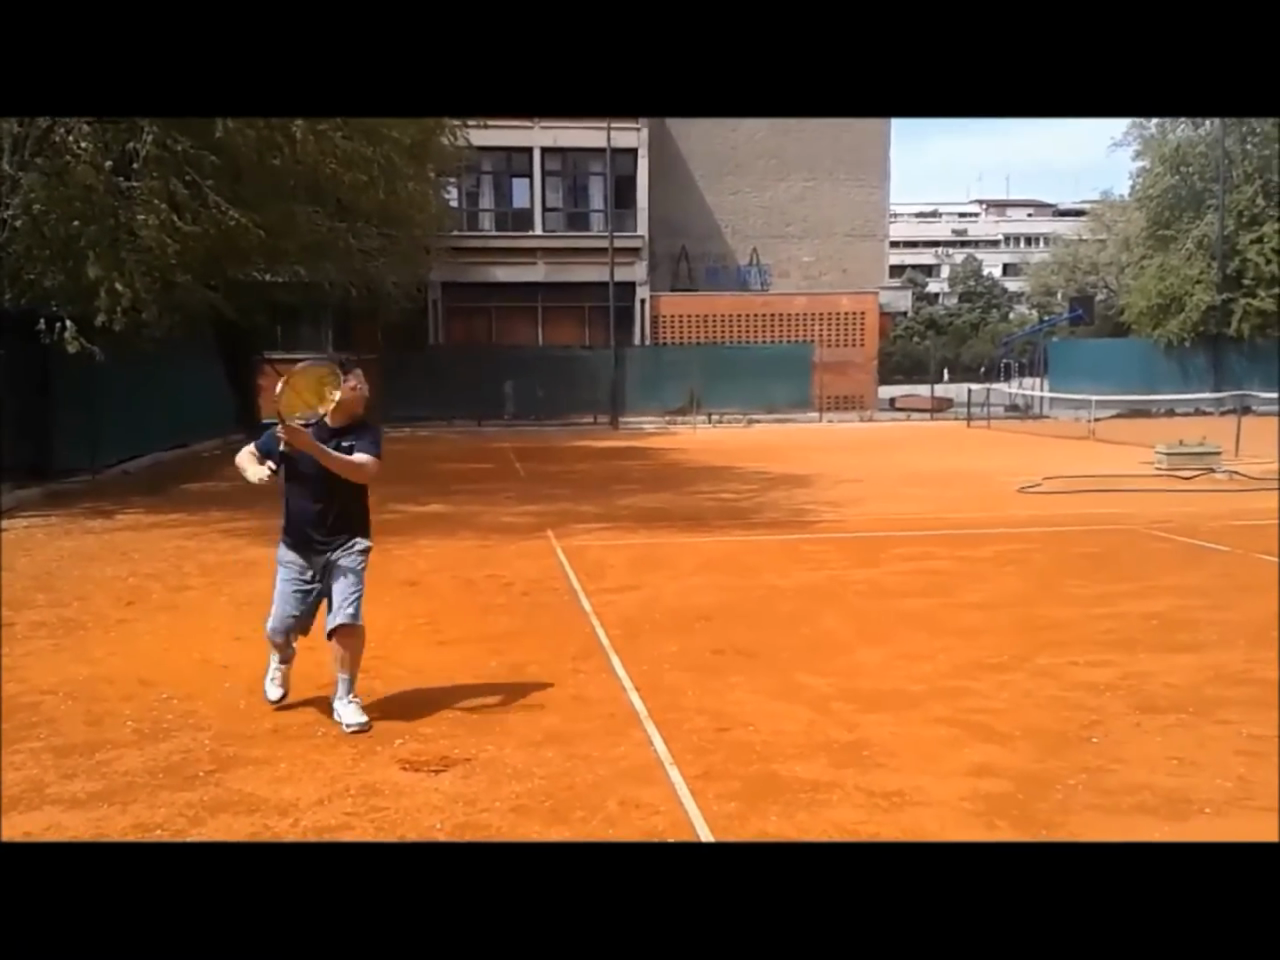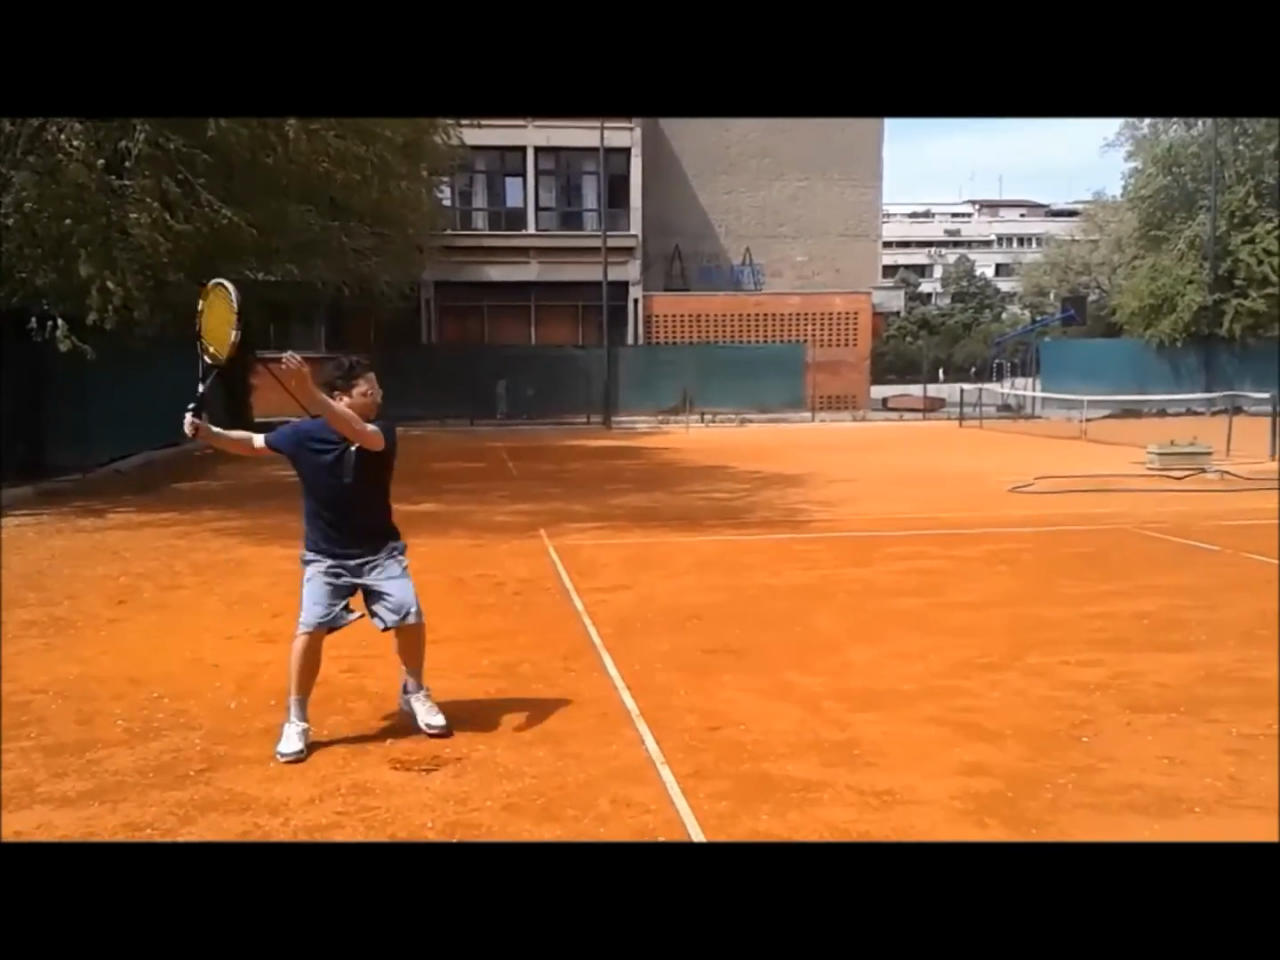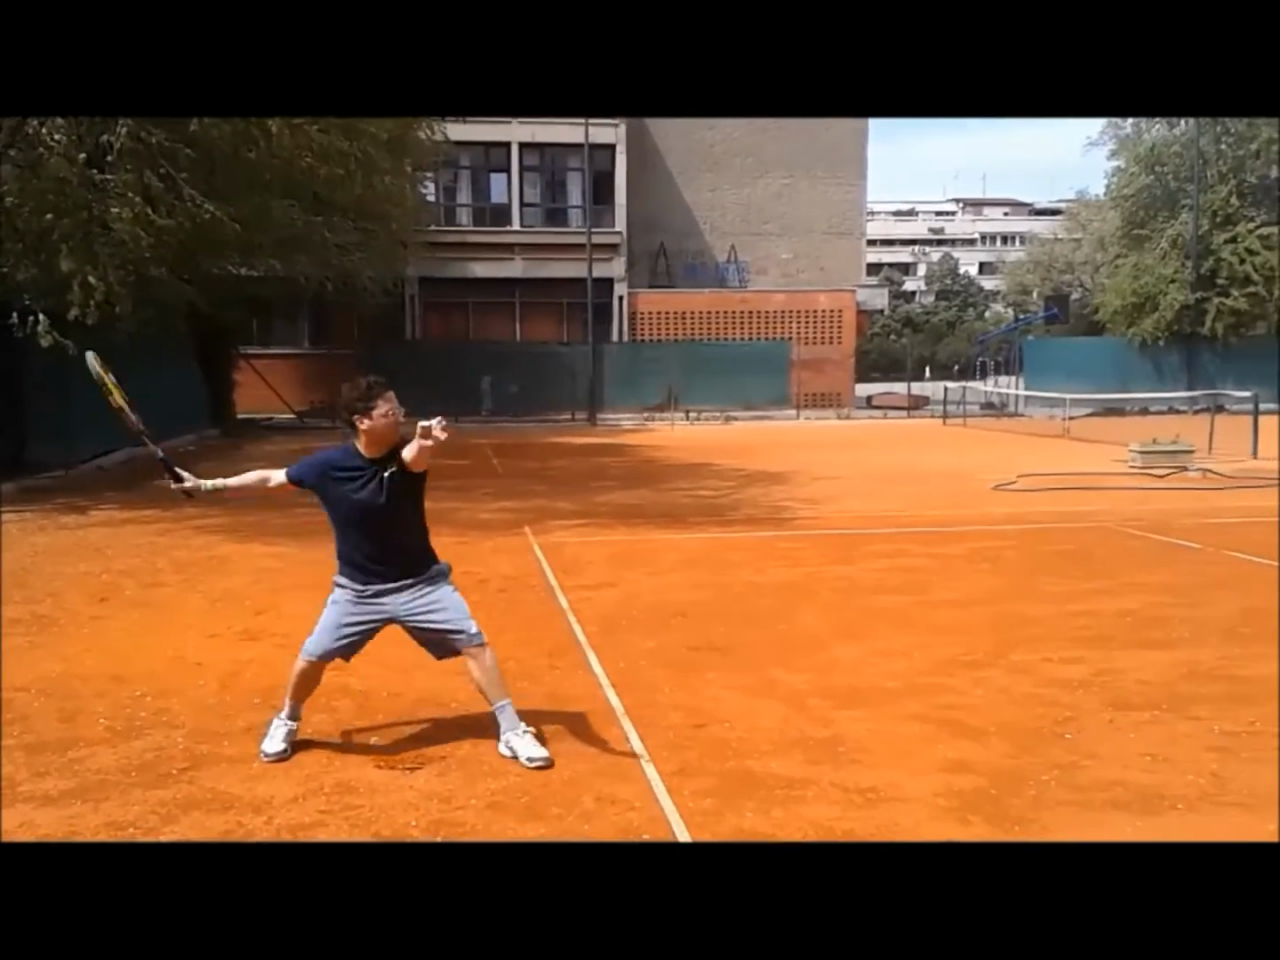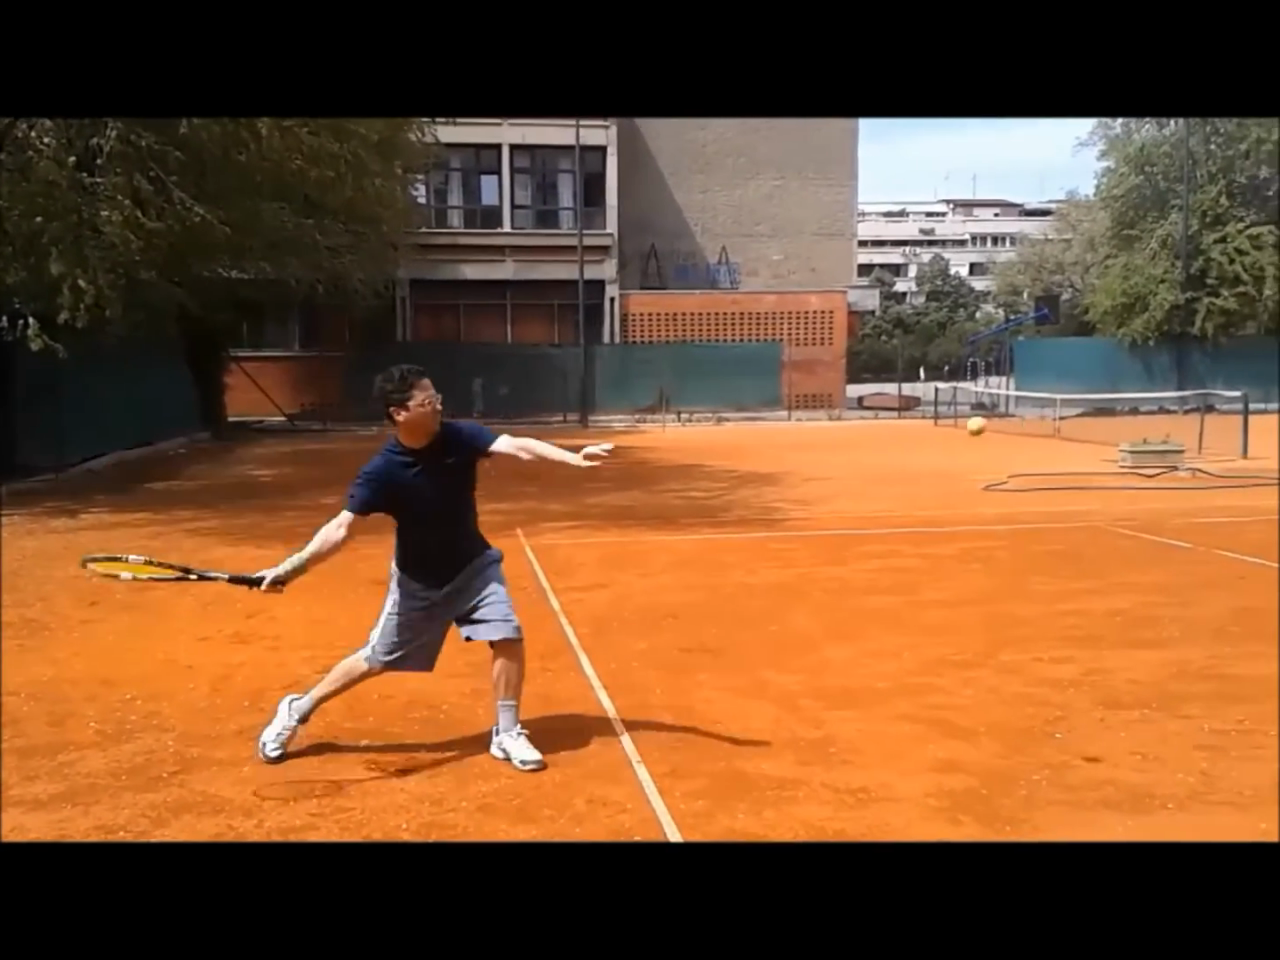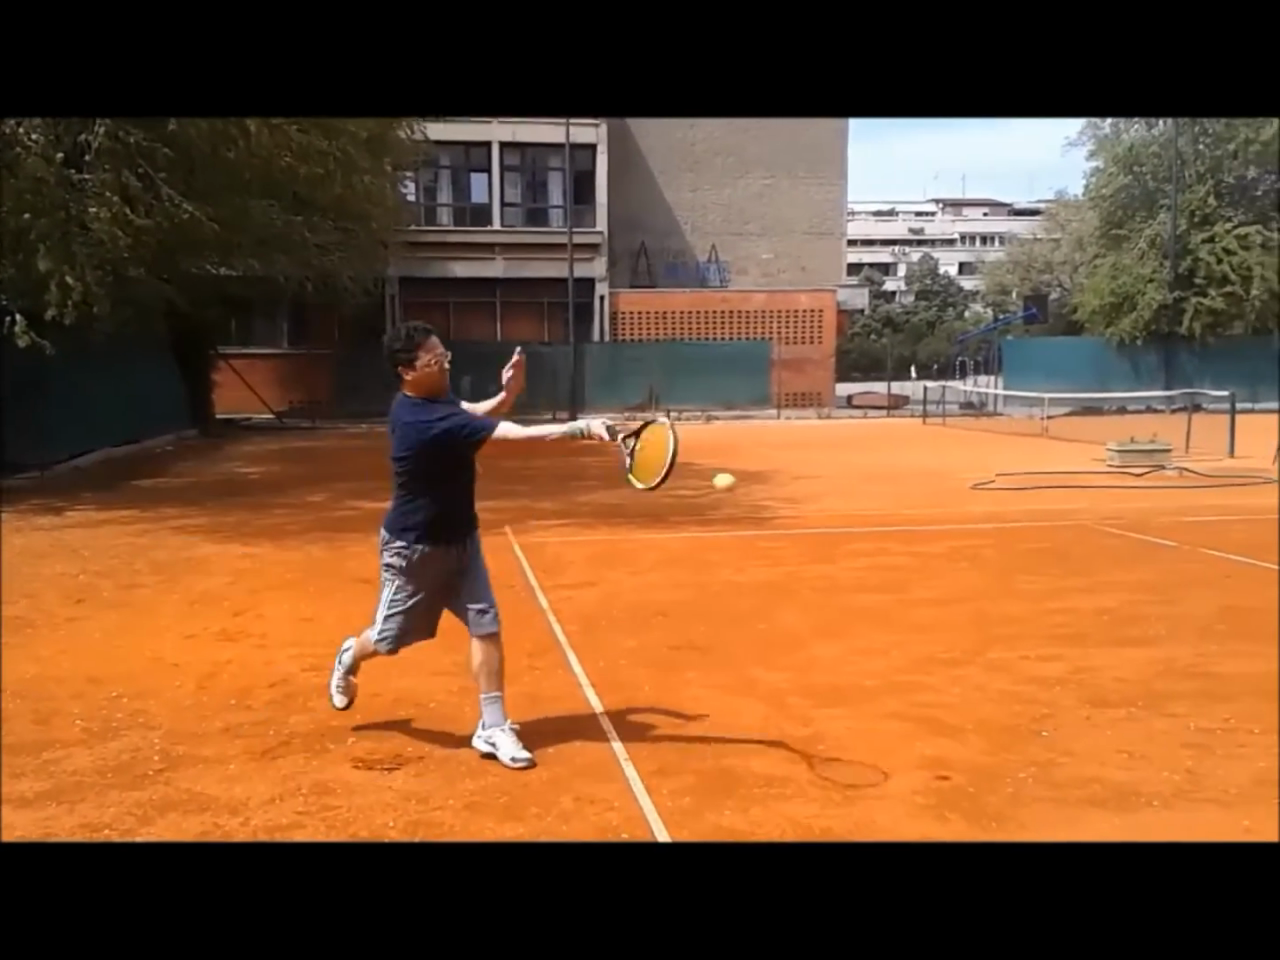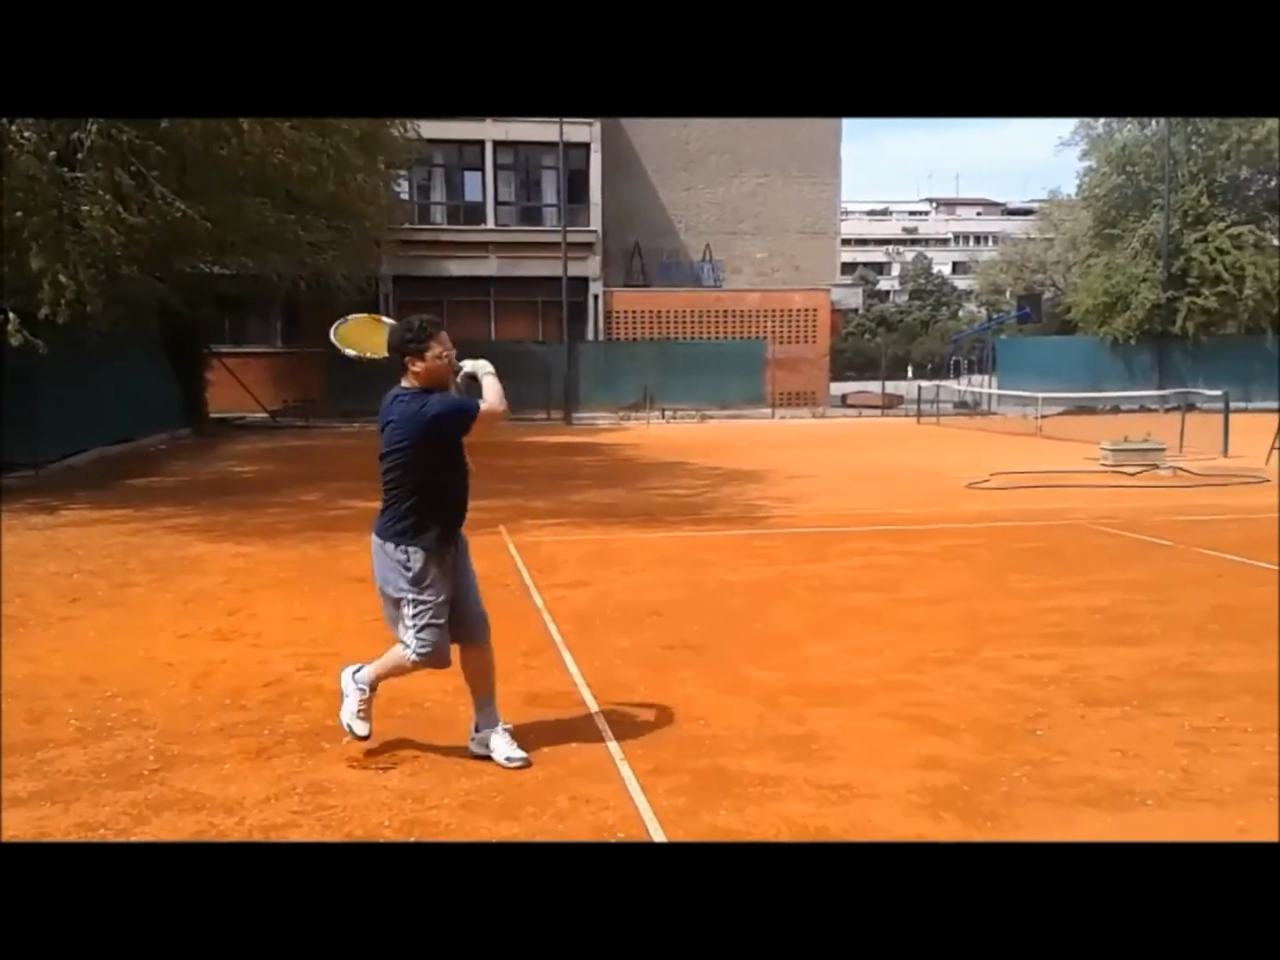
dt=0.2s
person 1, frame 1
left shoulder: (366, 432)
right shoulder: (289, 432)
left elbow: (365, 473)
right elbow: (245, 455)
left wrist: (313, 448)
right wrist: (254, 470)
left hip: (349, 545)
right hip: (299, 547)
left knee: (348, 620)
right knee: (280, 629)
left ankle: (345, 696)
right ankle: (282, 657)
person 1, frame 2
left shoulder: (381, 434)
right shoulder: (302, 435)
left elbow: (358, 430)
right elbow: (252, 442)
left wrist: (314, 396)
right wrist: (207, 432)
left hip: (380, 552)
right hip: (326, 559)
left knee: (409, 617)
right knee: (309, 631)
left ankle: (414, 691)
right ankle: (297, 721)
person 1, frame 3
left shoulder: (406, 453)
right shoulder: (327, 465)
left elbow: (416, 457)
right elbow: (271, 479)
left wrist: (425, 442)
right wrist: (208, 486)
left hip: (420, 579)
right hip: (360, 586)
left knee: (472, 640)
right knee: (312, 657)
left ankle: (512, 729)
right ankle: (286, 724)
person 1, frame 4
left shoulder: (458, 435)
right shoulder: (381, 472)
left elbow: (516, 446)
right elbow: (340, 528)
left wrist: (573, 456)
right wrist: (290, 568)
left hip: (474, 567)
right hip: (423, 583)
left knee: (507, 640)
right knee: (373, 661)
left ankle: (506, 733)
right ankle: (296, 711)
person 1, frame 5
left shoulder: (433, 402)
right shoulder: (428, 423)
left elbow: (477, 416)
right elbow: (510, 435)
left wrist: (507, 393)
right wrist: (577, 429)
left hip: (457, 538)
right hip: (415, 546)
left knee: (486, 628)
right knee: (391, 637)
left ankle: (492, 728)
right ankle: (351, 655)
person 1, frame 6
left shoulder: (406, 400)
right shoulder: (436, 409)
right elbow: (494, 411)
left wrist: (457, 377)
right wrist: (486, 371)
left hip: (442, 543)
right hip: (411, 548)
left knee: (476, 635)
right knee: (423, 649)
left ankle: (487, 729)
right ankle: (359, 680)
